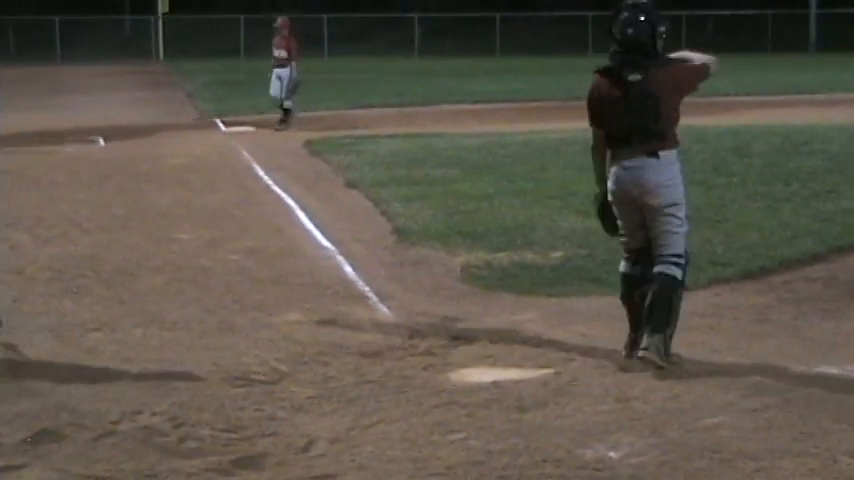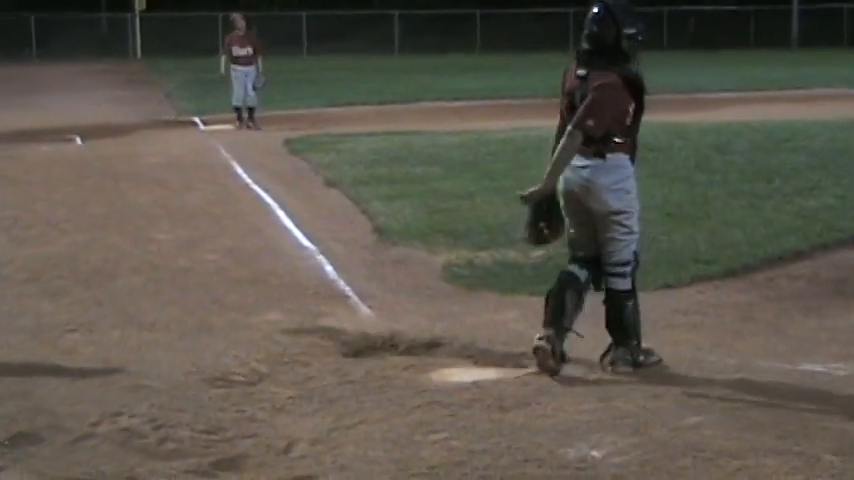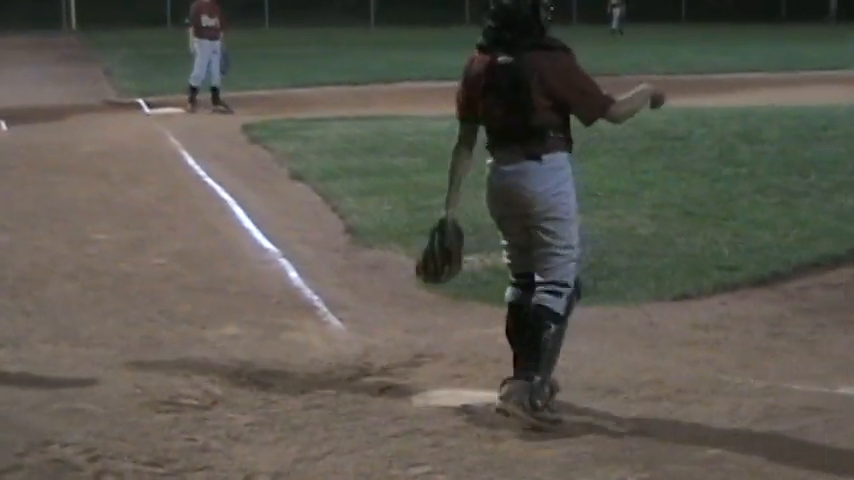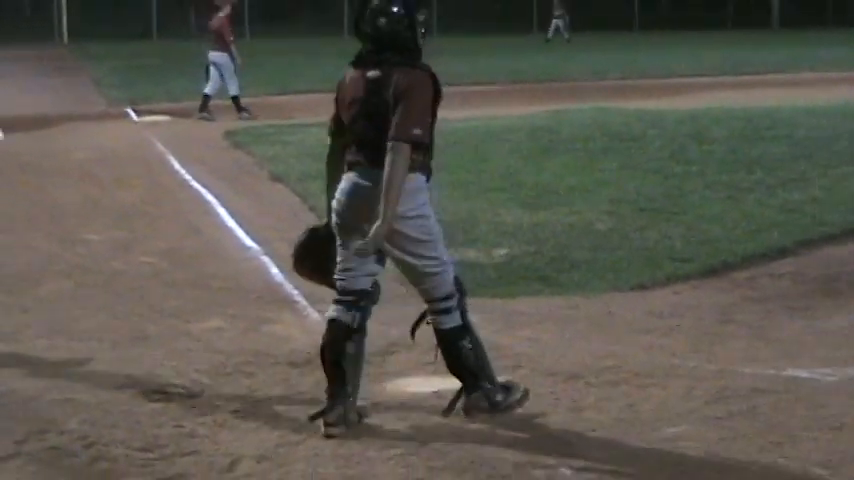
dt=0.7s
person 1, frame 1
left shoulder: (602, 80)
right shoulder: (669, 71)
left elbow: (598, 142)
right elbow: (708, 66)
left wrist: (603, 188)
right wrist: (684, 55)
left hip: (621, 171)
right hip: (660, 169)
left knee: (632, 256)
right knee: (671, 258)
left ankle: (638, 336)
right ankle: (655, 339)
person 1, frame 2
left shoulder: (575, 72)
right shoulder: (612, 82)
right elbow: (574, 133)
left wrist: (553, 184)
right wrist: (548, 184)
left hip: (575, 172)
right hip: (610, 173)
left knee: (583, 258)
right knee: (619, 263)
left ankle: (552, 334)
right ankle: (625, 349)
person 1, frame 3
left shoulder: (478, 63)
right shoulder: (550, 60)
left elbow: (465, 138)
right elbow: (612, 111)
left wrist: (450, 205)
right wrist: (647, 91)
left hip: (500, 174)
right hip: (548, 175)
left knee: (523, 280)
right knee: (558, 283)
left ankle: (531, 375)
right ankle: (526, 387)
person 1, frame 4
left shoulder: (351, 78)
right shoulder: (412, 80)
left elbow: (336, 150)
right elbow: (400, 150)
left wrist: (336, 208)
right wrist: (387, 219)
left hip: (352, 190)
right hip: (400, 196)
left knee: (350, 298)
right knee: (443, 294)
left ankle: (338, 406)
right ankle: (481, 390)
